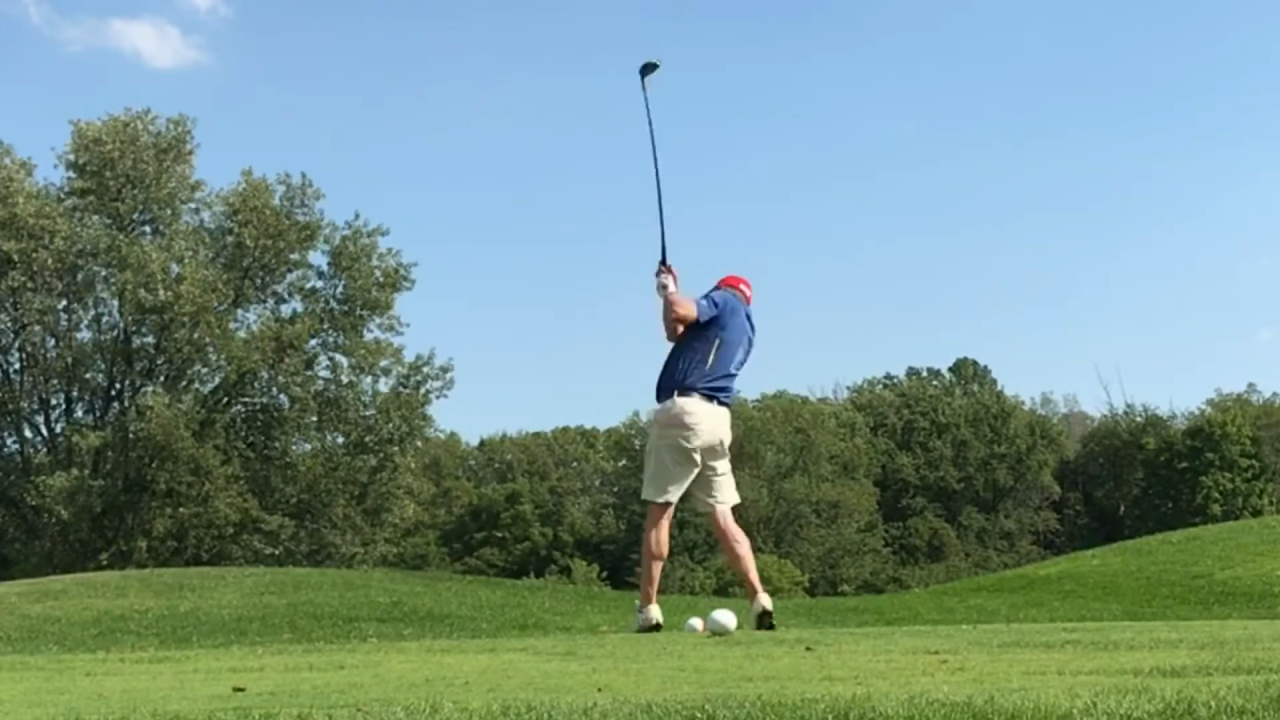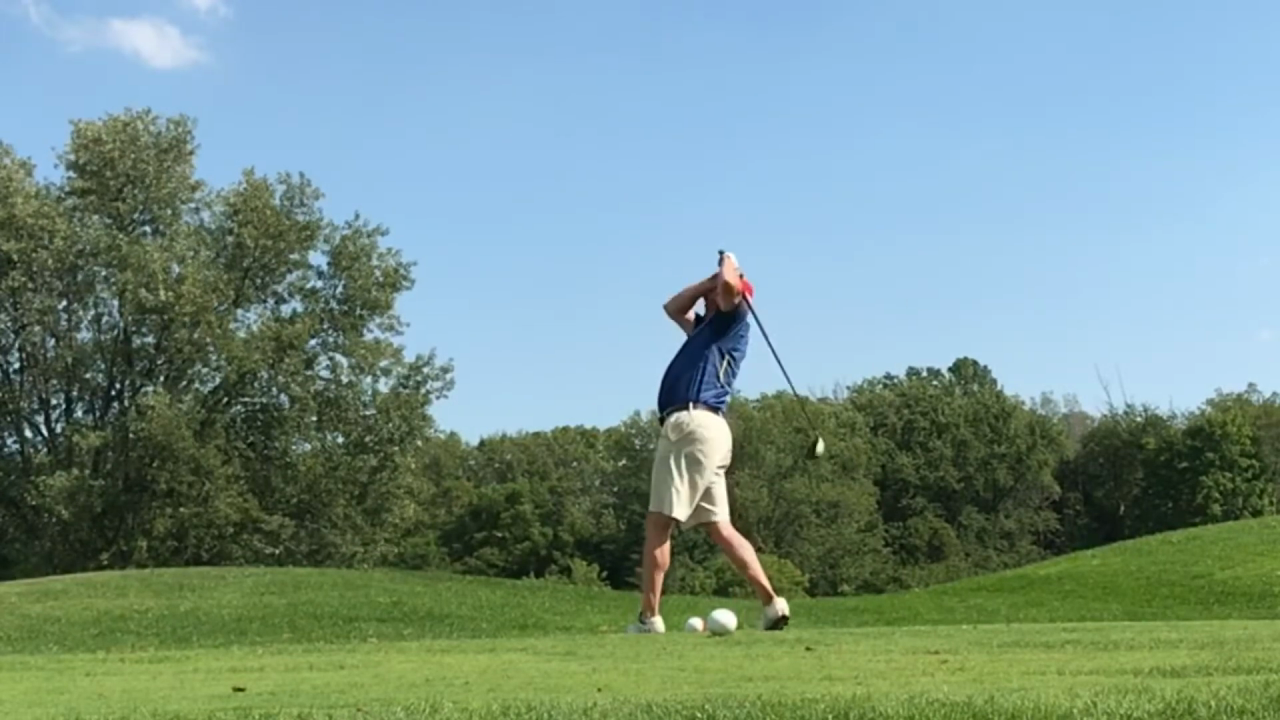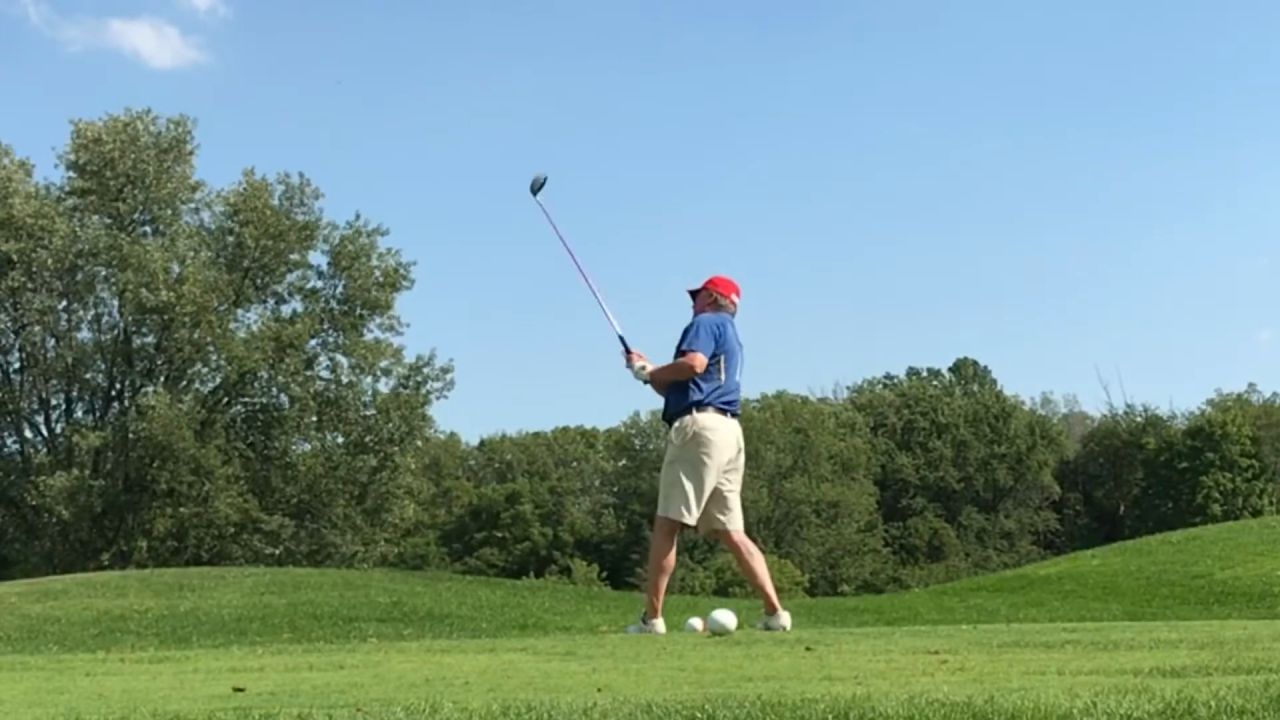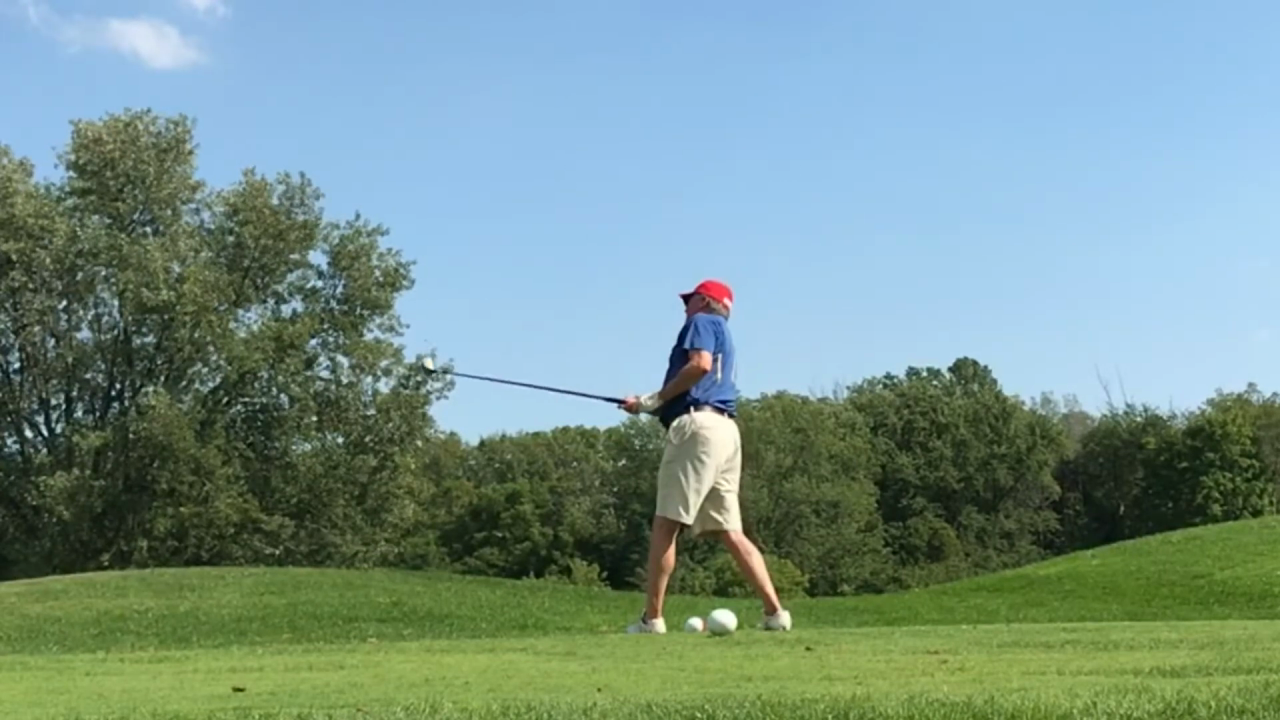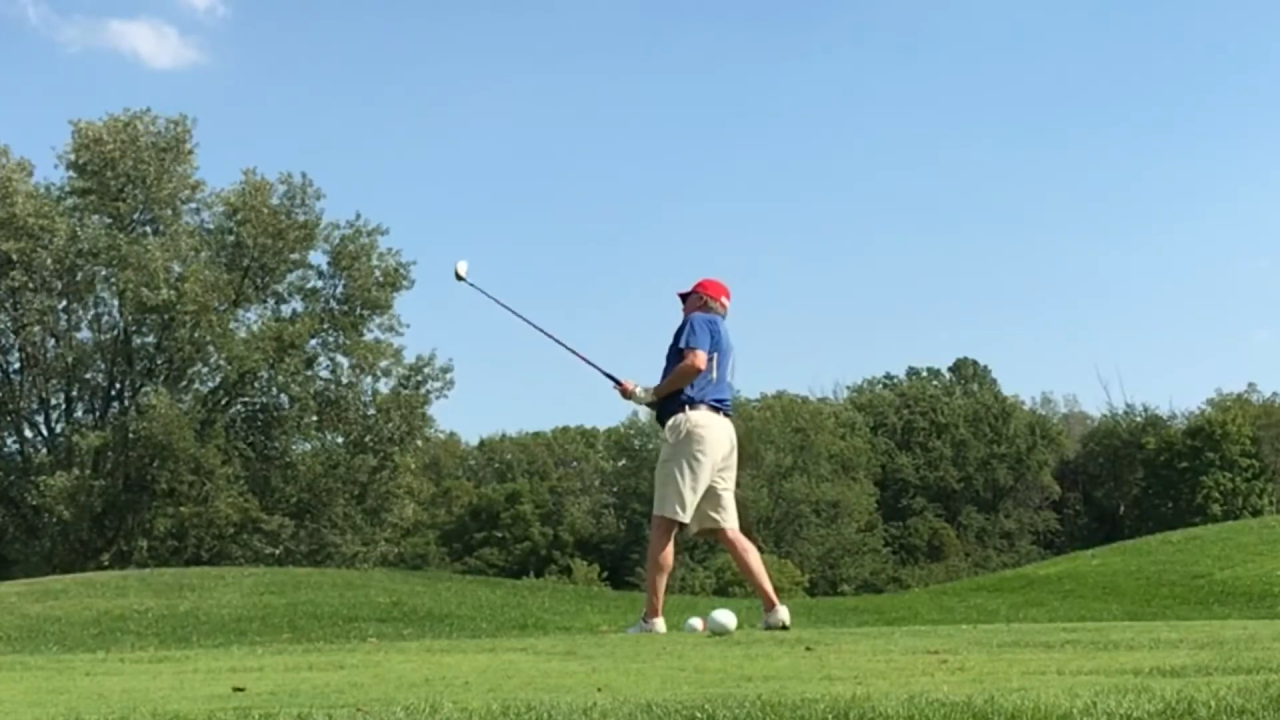
dt=0.4s
person 1, frame 1
left shoulder: (721, 300)
right shoulder: (746, 330)
left elbow: (679, 314)
right elbow: (681, 335)
left wrist: (669, 290)
right wrist: (671, 292)
left hip: (680, 412)
right hip: (715, 420)
left knee: (658, 512)
right knee: (722, 518)
left ankle: (649, 607)
right ankle: (757, 597)
person 1, frame 2
left shoulder: (734, 319)
right shoulder: (710, 325)
left elbow: (730, 285)
right elbow: (673, 308)
left wrist: (729, 268)
right wrist: (712, 278)
left hip: (691, 425)
right hip: (707, 429)
left knee: (659, 523)
right knee: (720, 528)
left ankle: (649, 618)
right ankle: (771, 602)
person 1, frame 3
left shoulder: (709, 323)
right shoulder: (729, 338)
left elbow: (693, 364)
right elbow: (675, 388)
left wrist: (645, 370)
right wrist: (648, 371)
left hip: (701, 428)
right hip: (727, 432)
left knee: (666, 526)
right knee: (731, 532)
left ankle: (651, 619)
right ankle: (775, 613)
person 1, frame 4
left shoulder: (702, 322)
right shoulder: (722, 338)
left elbow: (699, 365)
left wrist: (655, 398)
right wrist: (647, 405)
left hip: (698, 428)
right hip: (724, 431)
left knee: (665, 525)
right knee: (730, 531)
left ankle: (652, 619)
right ankle: (775, 613)
person 1, frame 5
left shoulder: (698, 321)
right shoulder: (722, 339)
left elbow: (694, 363)
left wrist: (651, 392)
right wrist: (642, 396)
left hip: (693, 427)
right hip: (720, 429)
left knee: (663, 525)
right knee: (727, 529)
left ankle: (652, 618)
right ankle: (774, 609)
